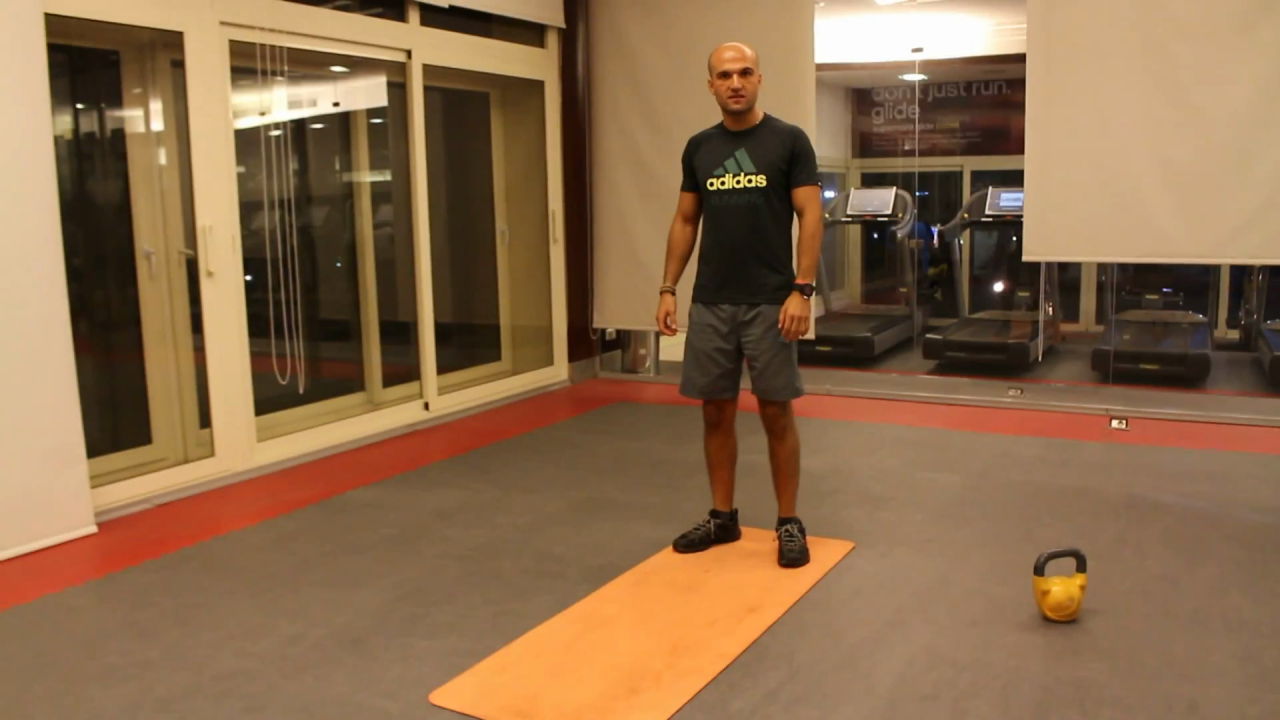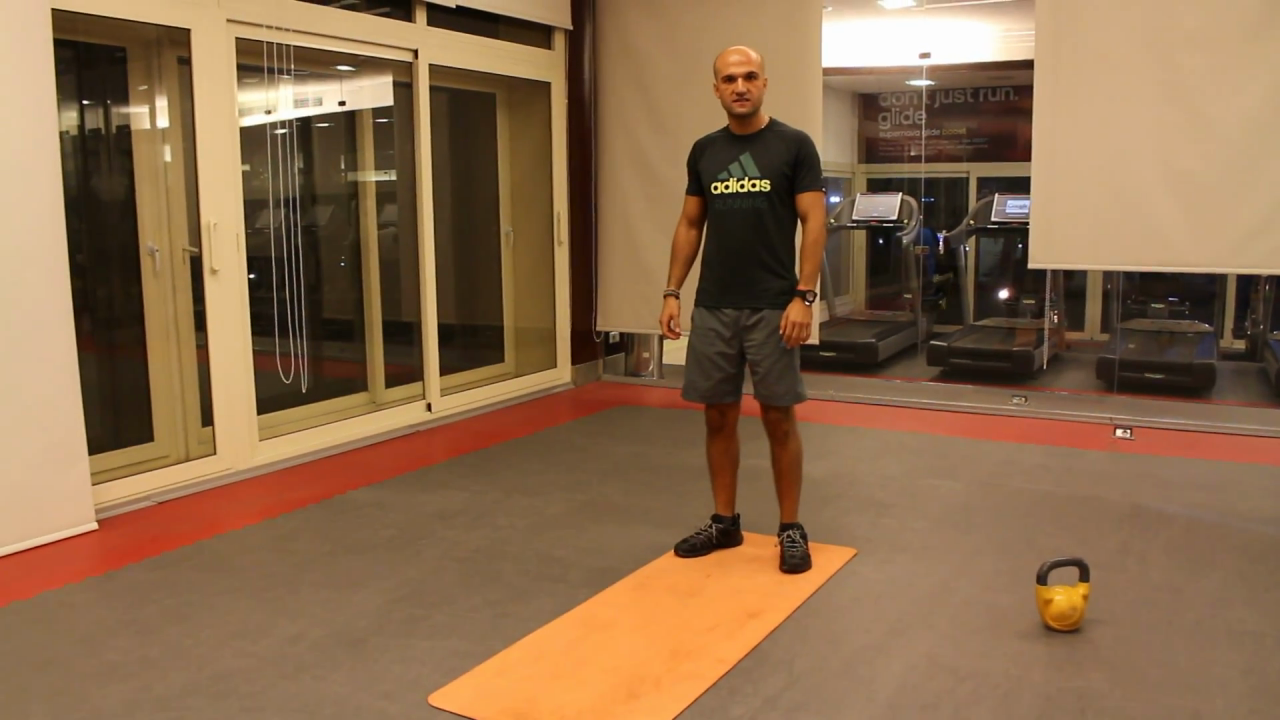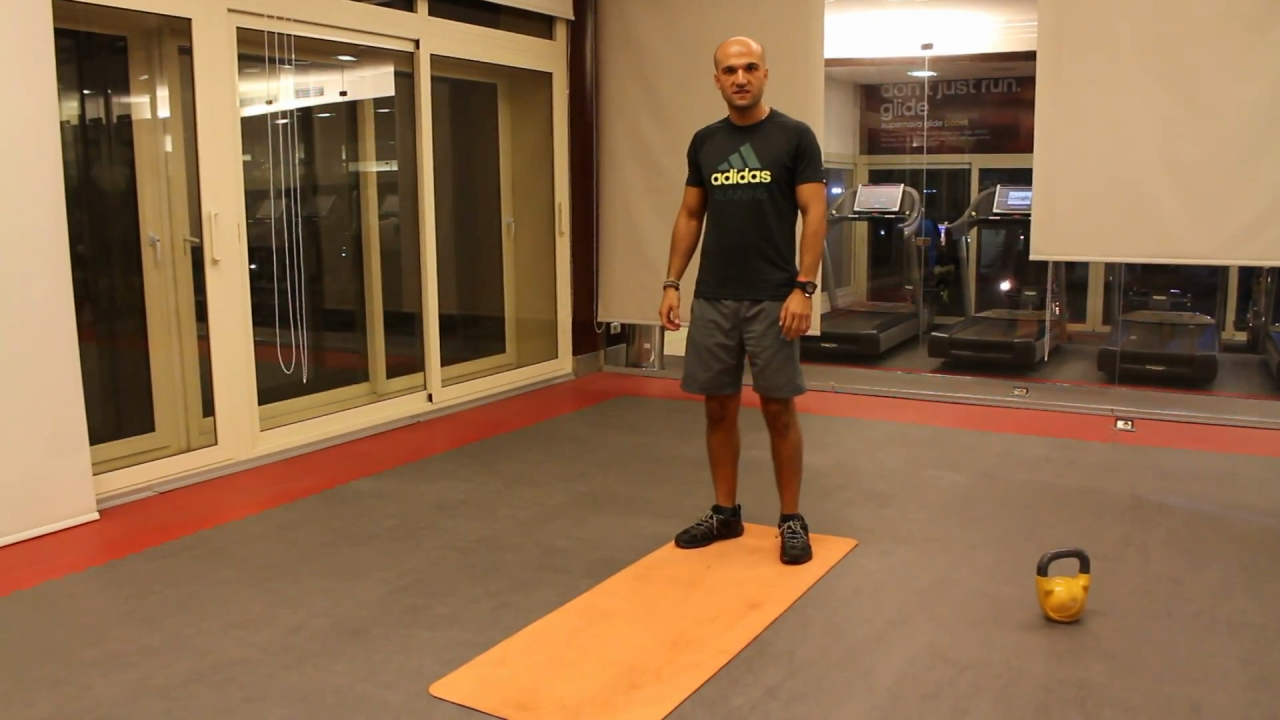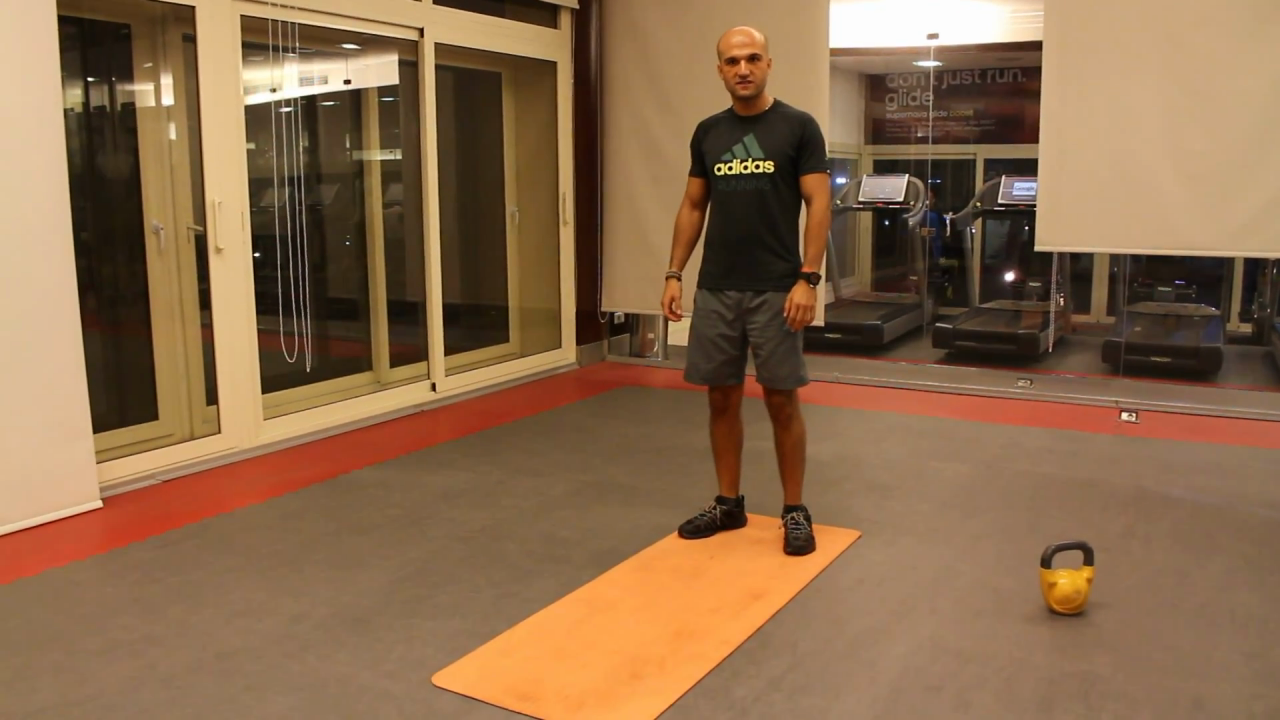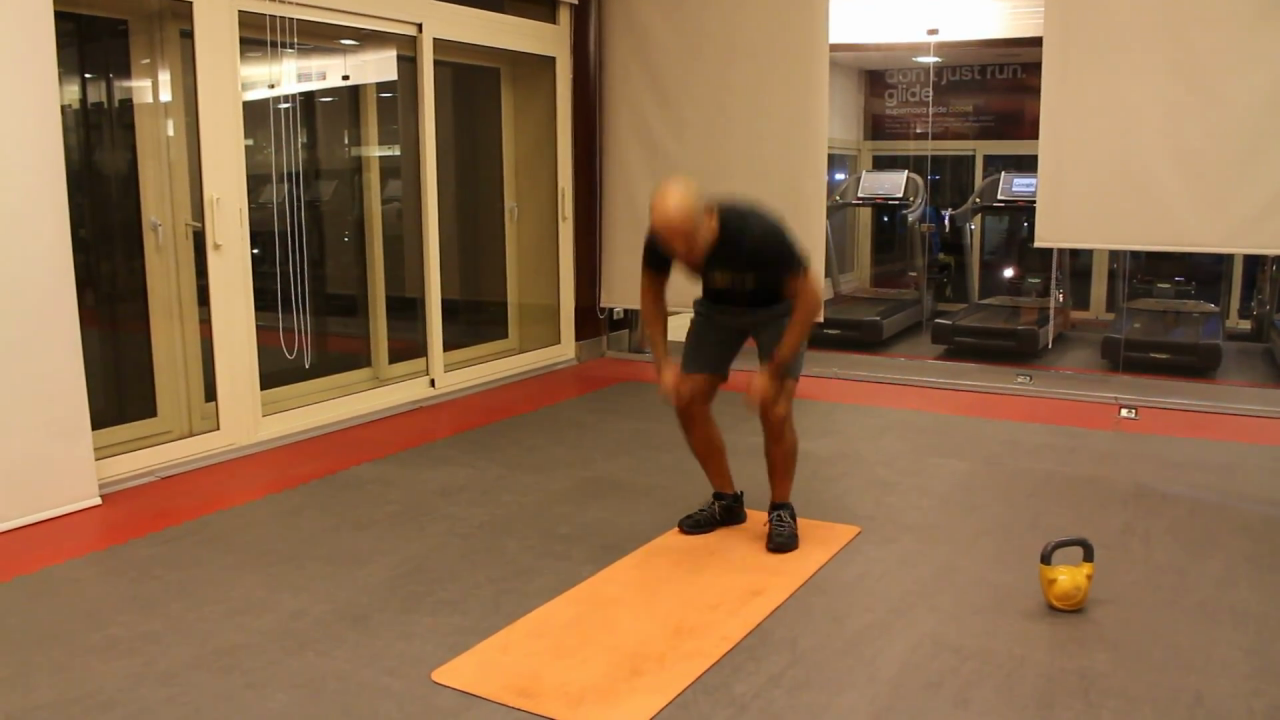
dt=1s
person 1, frame 1
left shoulder: (788, 140)
right shoulder: (699, 147)
left elbow: (810, 216)
right elbow: (685, 220)
left wrist: (801, 290)
right wrist: (668, 288)
left hip: (769, 301)
right hip: (710, 302)
left knee: (776, 411)
right knee: (716, 410)
left ankle: (789, 523)
right ankle: (722, 516)
person 1, frame 2
left shoulder: (794, 145)
right shoulder: (704, 151)
left elbow: (813, 222)
right elbow: (690, 224)
left wrist: (803, 296)
right wrist: (671, 292)
left hip: (771, 307)
right hip: (712, 307)
left knee: (778, 416)
right knee: (718, 415)
left ankle: (790, 528)
right ankle: (724, 521)
person 1, frame 3
left shoulder: (794, 136)
right shoulder: (704, 141)
left elbow: (814, 214)
right elbow: (690, 215)
left wrist: (803, 288)
right wrist: (671, 283)
left hip: (771, 299)
right hip: (712, 298)
left knee: (778, 408)
right knee: (718, 406)
left ankle: (791, 519)
right ankle: (725, 512)
person 1, frame 4
left shoulder: (798, 126)
right shoulder: (707, 132)
left elbow: (819, 204)
right elbow: (693, 206)
left wrist: (808, 279)
right wrist: (673, 273)
left hip: (775, 289)
right hip: (715, 289)
left knee: (781, 400)
right knee: (721, 397)
left ankle: (794, 510)
right ankle: (728, 503)
person 1, frame 5
left shoulder: (760, 234)
right shoulder: (660, 240)
left elbow: (809, 298)
right elbow: (652, 291)
left wrist: (773, 369)
right wrist: (661, 362)
left hip: (778, 301)
right hip: (721, 306)
left knee: (776, 409)
right knee: (688, 400)
left ankle: (782, 509)
right ankle: (726, 500)
